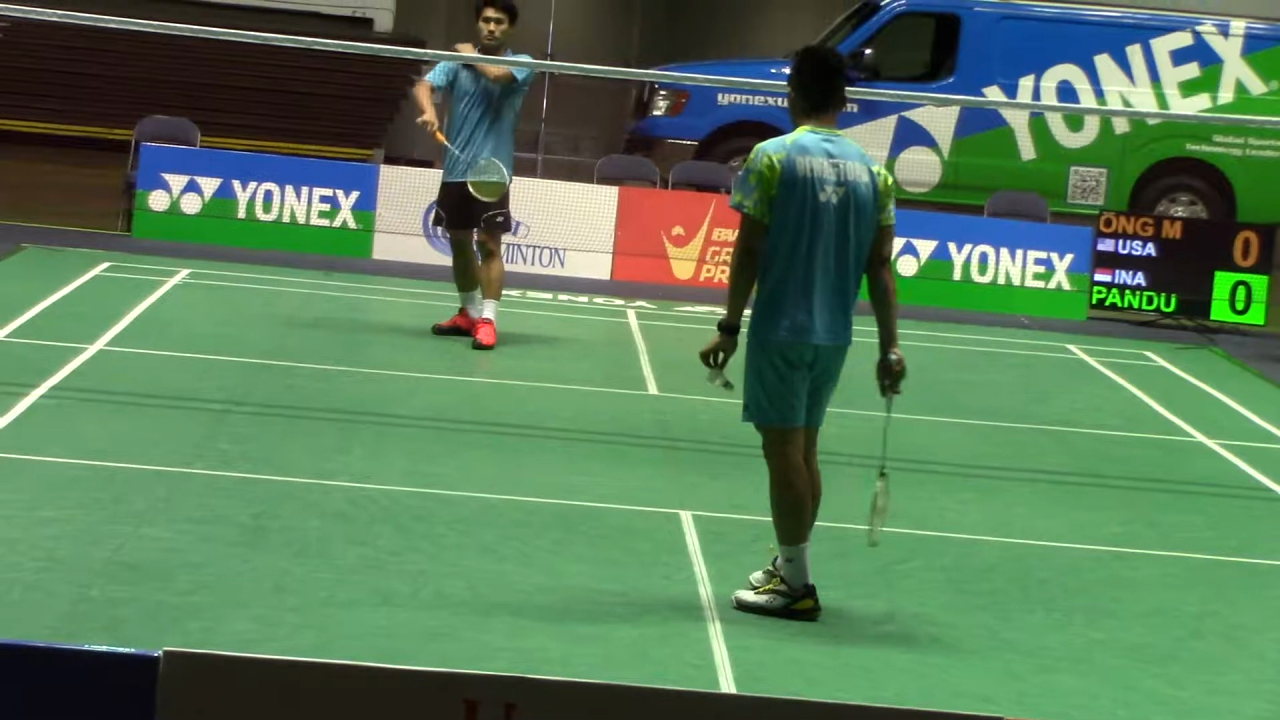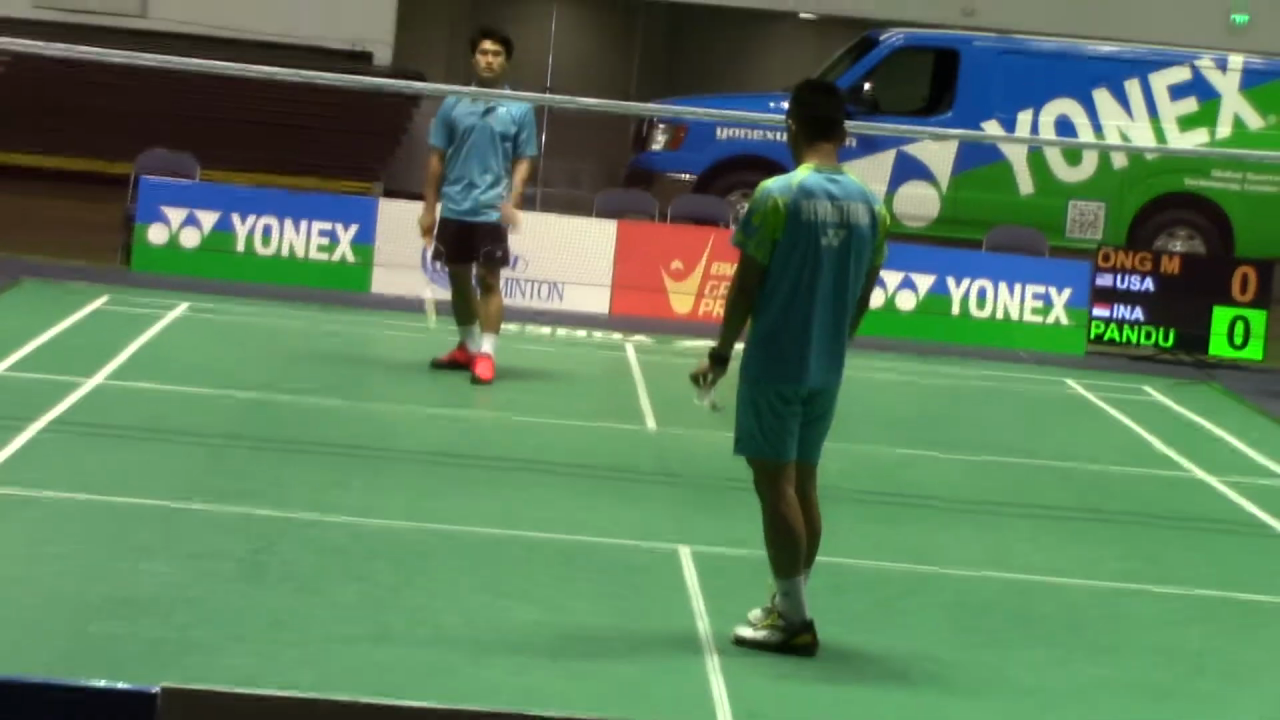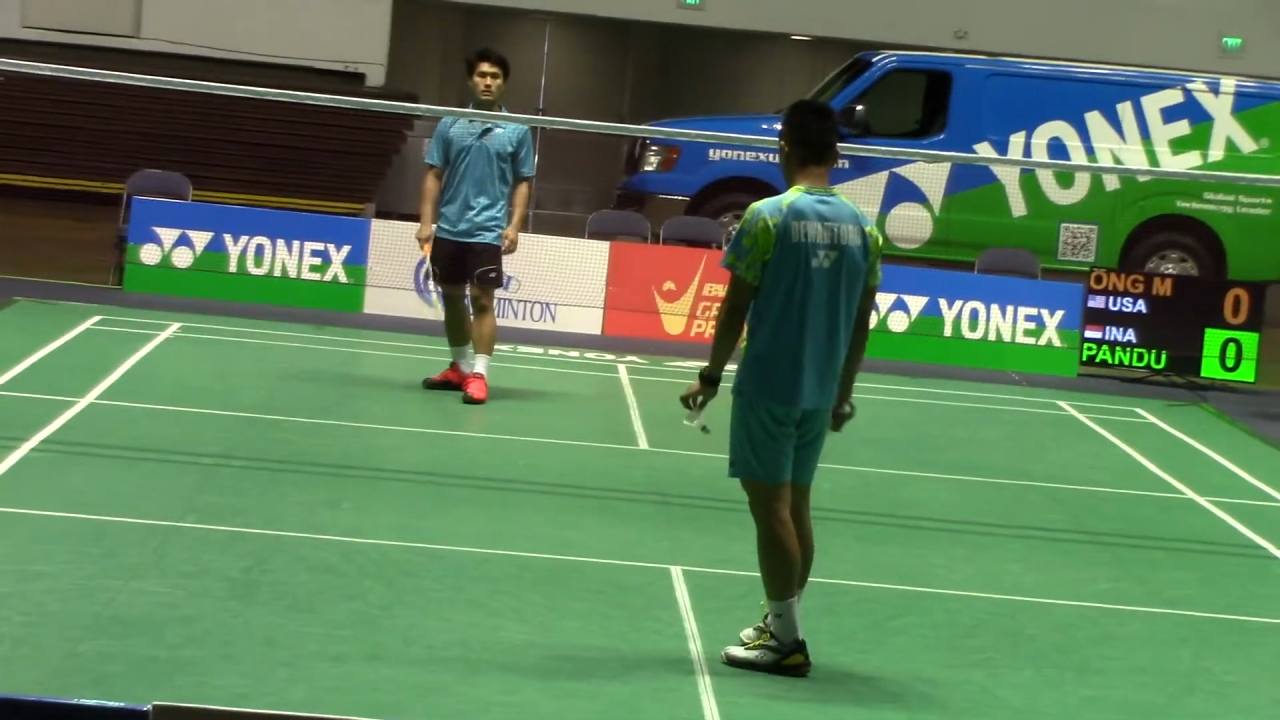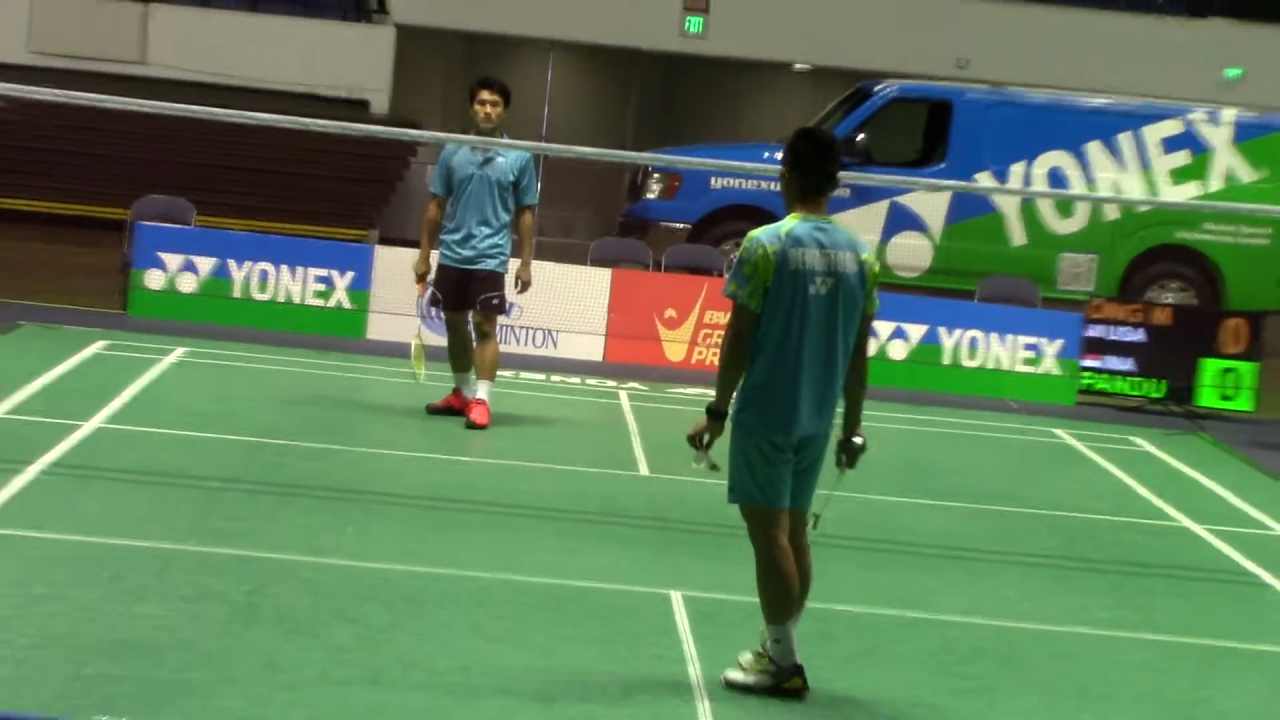
dt=0.7s
person 1, frame 1
left shoulder: (772, 156)
right shoulder: (870, 169)
left elbow: (749, 252)
right elbow: (879, 265)
left wrist: (728, 327)
right wrist: (890, 346)
left hip: (781, 330)
right hip: (833, 335)
left knee: (783, 451)
right knee: (804, 450)
left ankle: (797, 586)
right ankle: (788, 567)
person 1, frame 2
left shoulder: (778, 193)
right shoulder: (870, 206)
left elbow: (747, 286)
right elbow: (862, 297)
left wrist: (720, 353)
left hip: (774, 365)
right hip: (824, 369)
left knee: (775, 485)
right knee: (802, 484)
left ankle: (794, 619)
right ankle: (788, 604)
person 1, frame 3
left shoulder: (768, 215)
right shoulder: (862, 227)
left elbow: (736, 308)
right elbow: (861, 322)
left wrist: (710, 375)
right wrist: (843, 392)
left hip: (768, 386)
right hip: (819, 391)
left knee: (771, 506)
right knee: (795, 505)
left ankle: (786, 640)
right ankle: (780, 624)
person 1, frame 4
left shoulder: (765, 244)
right shoulder: (858, 254)
left elbow: (739, 337)
right elbow: (858, 350)
left wrist: (717, 410)
right wrist: (852, 424)
left hip: (765, 414)
right hip: (816, 419)
left knee: (768, 531)
right knee: (794, 531)
left ankle: (782, 664)
right ankle: (779, 649)
person 2, frame 1
left shoulder: (521, 64)
right shoulder: (456, 62)
left elbow: (495, 74)
right elbow: (423, 86)
left wrist: (472, 55)
right wrist: (429, 110)
right hip: (455, 169)
left knee: (489, 245)
right knee: (459, 242)
left ankle: (488, 320)
right ankle: (468, 313)
person 2, frame 2
left shoulder: (520, 109)
right shoulder: (452, 104)
left elbow: (523, 162)
right elbow: (437, 159)
left wrist: (511, 202)
right wrist: (429, 209)
left hip: (491, 211)
right hip: (453, 209)
left knee: (488, 280)
right knee: (458, 278)
left ankle: (486, 355)
right ankle: (467, 347)
person 2, frame 3
left shoulder: (517, 131)
right shoulder: (449, 124)
left elbow: (522, 183)
right elbow: (434, 175)
left wrist: (514, 226)
right wrist: (426, 222)
left hip: (487, 231)
right hip: (448, 229)
left knee: (482, 300)
right knee: (452, 298)
left ankle: (479, 375)
right ankle: (460, 367)
person 2, frame 4
left shoulder: (519, 158)
right shoulder: (452, 152)
left elbow: (526, 213)
right elbow: (436, 206)
left wrist: (525, 263)
right wrist: (424, 254)
left hip: (490, 259)
right hip: (451, 257)
left knee: (485, 326)
right knee: (455, 324)
left ankle: (481, 400)
right ankle: (462, 393)
